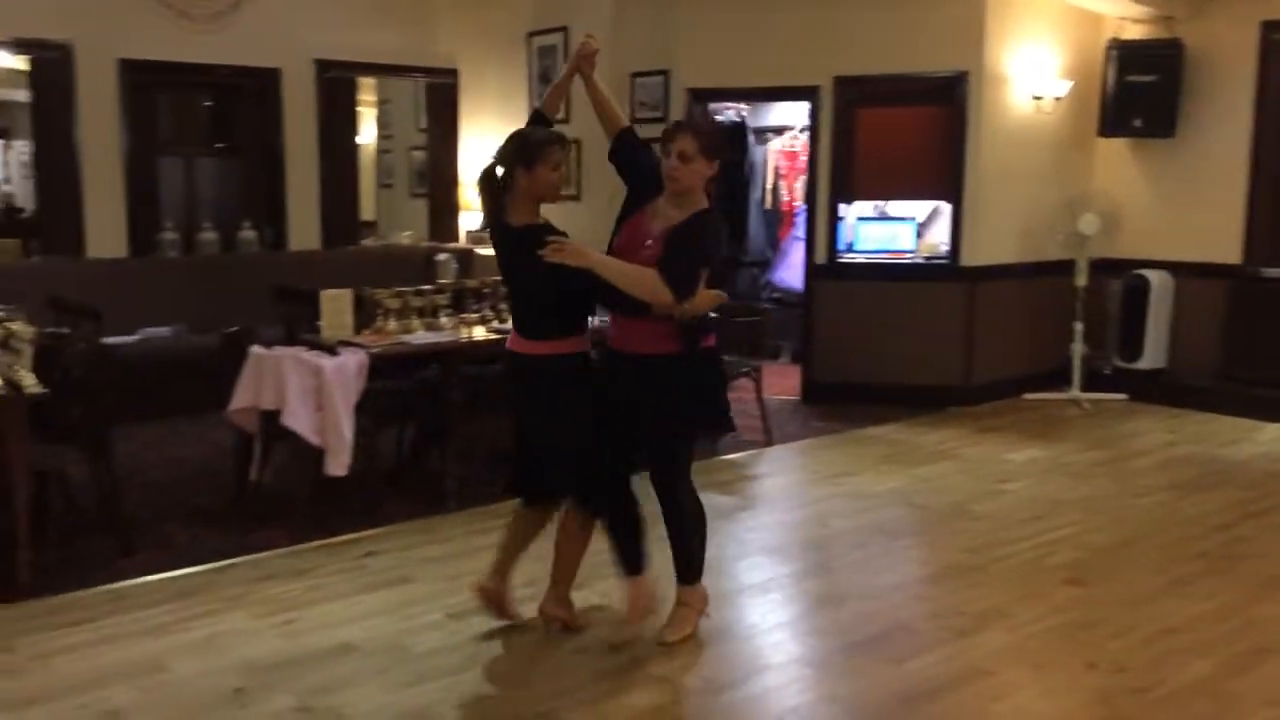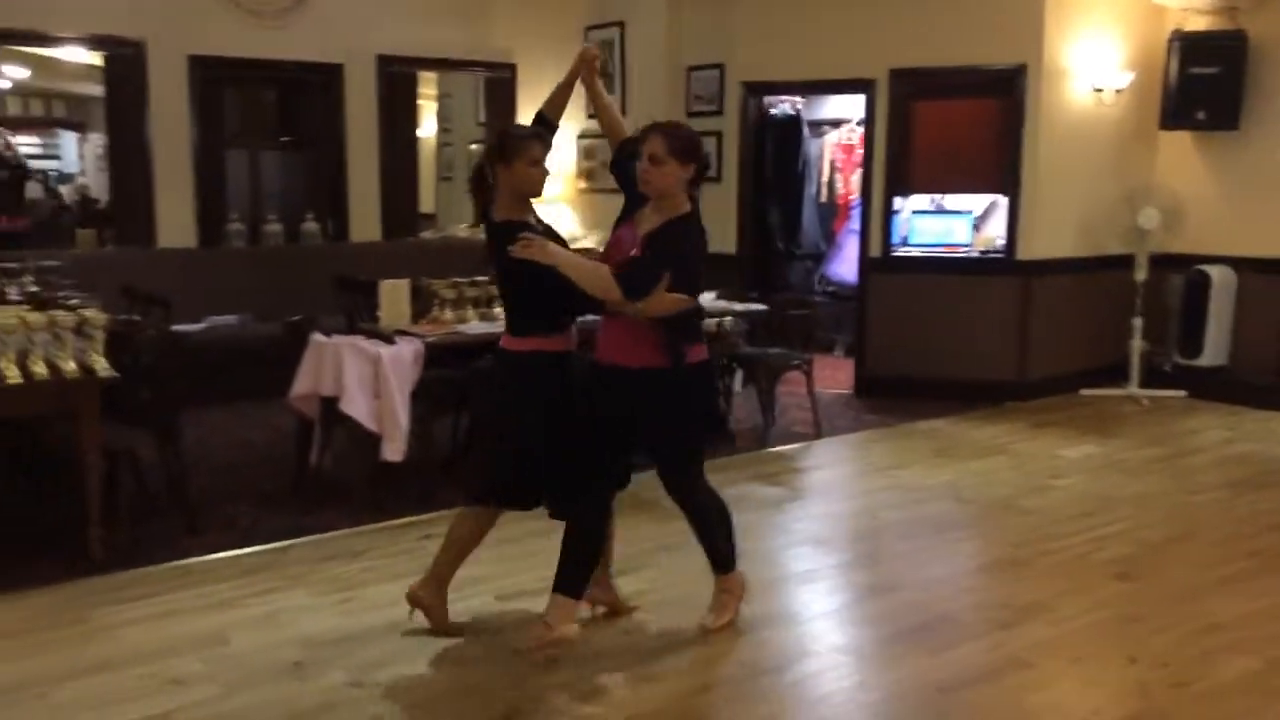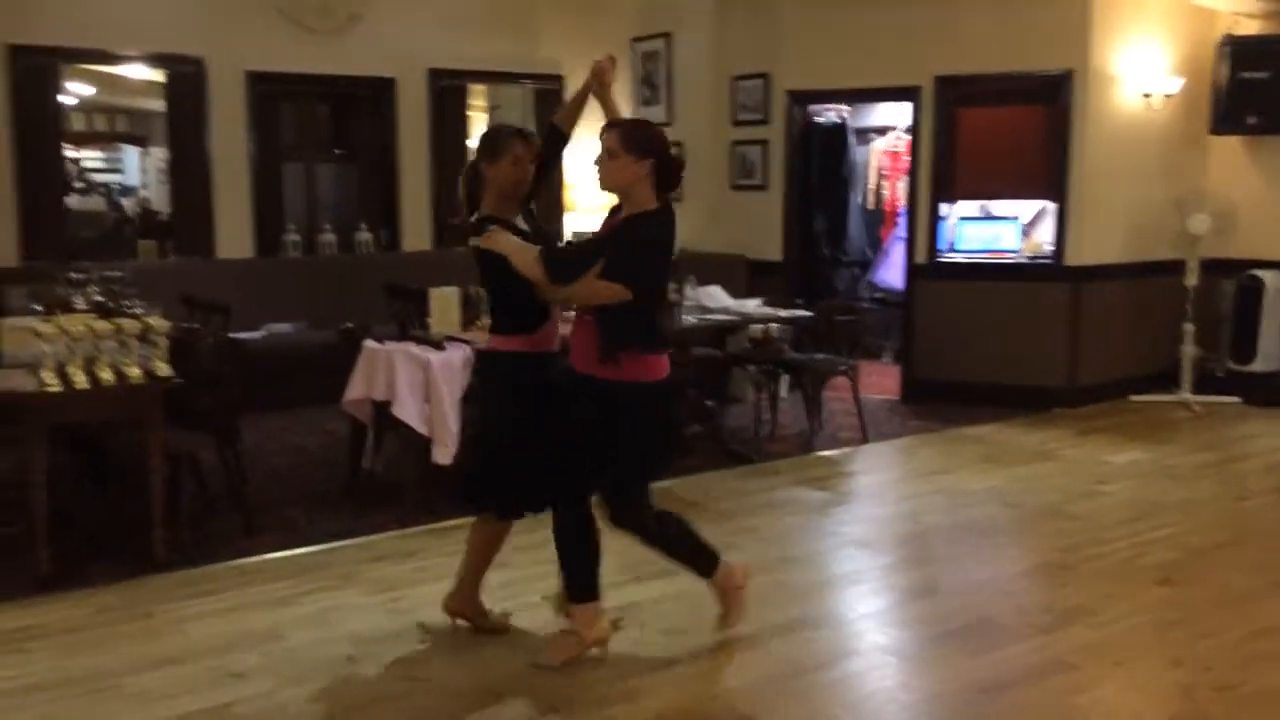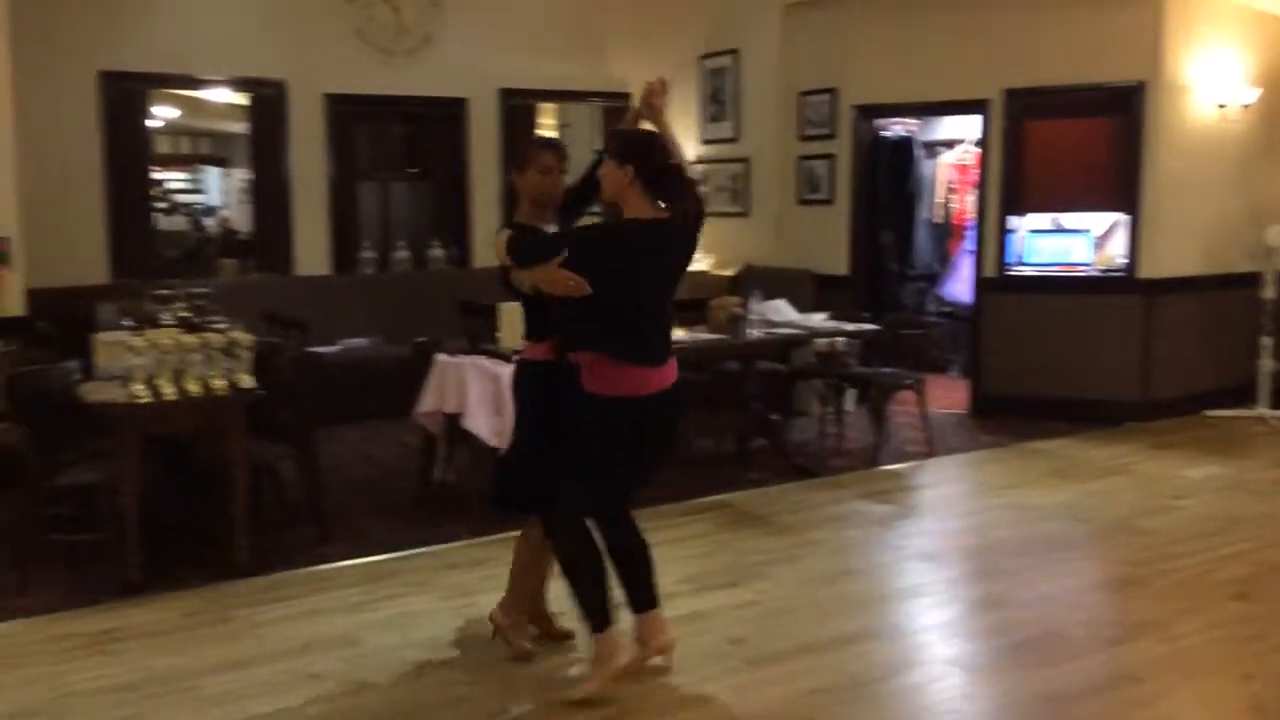
dt=0.2s
person 1, frame 1
left shoulder: (702, 230)
right shoulder: (647, 188)
left elbow: (665, 292)
right elbow: (619, 130)
left wrist: (591, 259)
right wrist: (587, 73)
left hip: (676, 367)
right hip: (625, 361)
left knee: (670, 478)
right knee: (609, 472)
left ankle: (692, 593)
right ankle: (637, 584)
person 1, frame 2
left shoulder: (683, 236)
right shoulder: (640, 201)
left elbow: (620, 290)
right elbow: (618, 140)
left wrist: (553, 254)
right wrist: (590, 82)
left hip: (667, 380)
right hip: (615, 374)
left knee: (685, 484)
left ankle: (730, 582)
right ankle: (564, 611)
person 1, frame 3
left shoulder: (642, 235)
right shoulder: (633, 215)
left elbow: (555, 276)
left wrist: (506, 242)
left hip: (629, 391)
right hip: (593, 384)
left knee: (628, 508)
right knee: (570, 497)
left ankle: (723, 574)
right ankle: (587, 618)
person 1, frame 4
left shoulder: (609, 241)
right shoulder: (678, 227)
left elbow: (526, 259)
right elbow: (683, 183)
left wrist: (516, 244)
right wrist: (658, 119)
left hip: (615, 397)
right hip: (651, 390)
left knee: (563, 510)
right knee: (610, 507)
left ankle: (607, 644)
right ankle: (651, 629)
person 2, frame 1
left shoulder: (505, 220)
right shoulder: (537, 243)
left elbow: (535, 129)
right elbow: (601, 291)
left wrist: (572, 75)
right wrist: (684, 305)
left hip: (533, 364)
right hip: (556, 368)
left knee: (546, 484)
right knee: (582, 484)
left ankle: (497, 578)
right ankle: (558, 600)
person 2, frame 2
left shoulder: (517, 216)
right shoulder: (511, 236)
left elbow: (541, 129)
right elbow: (567, 293)
left wrist: (577, 76)
left hip: (537, 363)
right hip: (538, 368)
person 2, frame 3
left shoulder: (522, 214)
right shoulder: (486, 231)
left elbow: (554, 144)
right elbow: (524, 295)
left wrist: (589, 90)
left hip: (536, 362)
right hip: (514, 368)
left knee: (567, 475)
right knee: (506, 495)
person 2, frame 4
left shoulder: (561, 221)
right shoulder: (519, 237)
left elbow: (601, 172)
right elbow: (525, 282)
left wrist: (637, 116)
left hip: (573, 370)
right hip: (547, 374)
left knee: (555, 500)
right knee: (548, 501)
left ankle: (527, 605)
right ankle: (513, 609)
